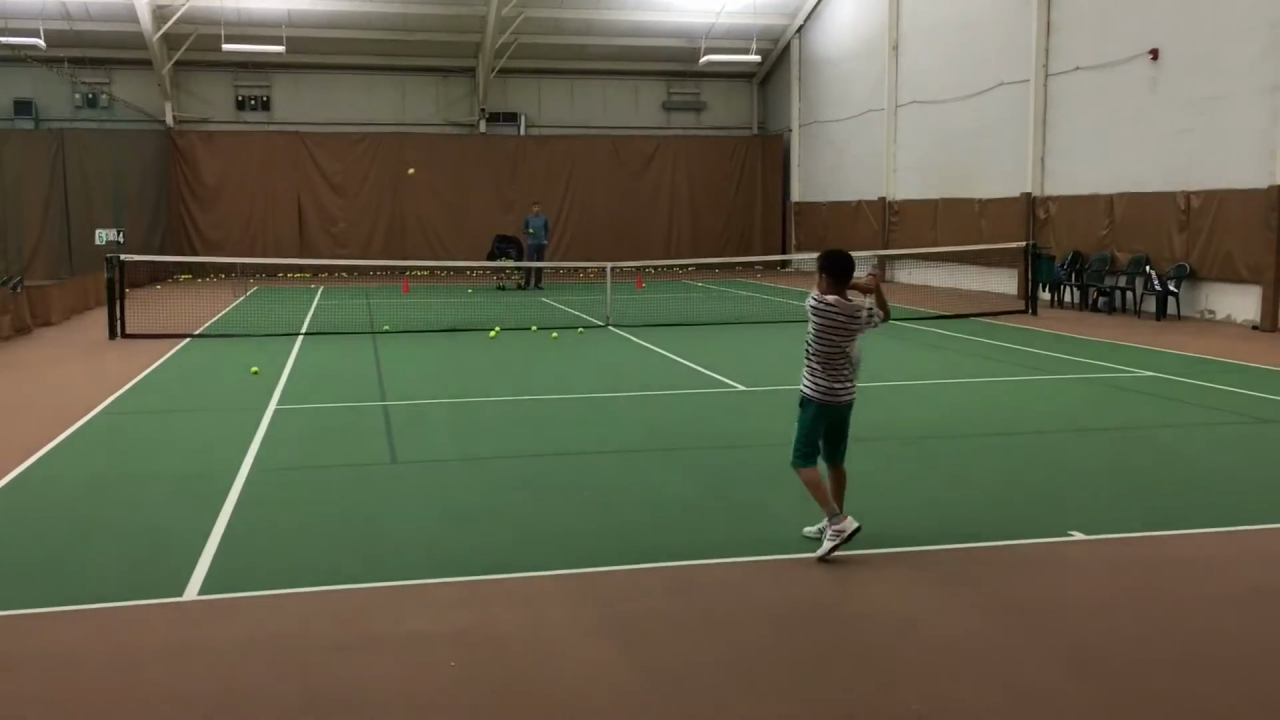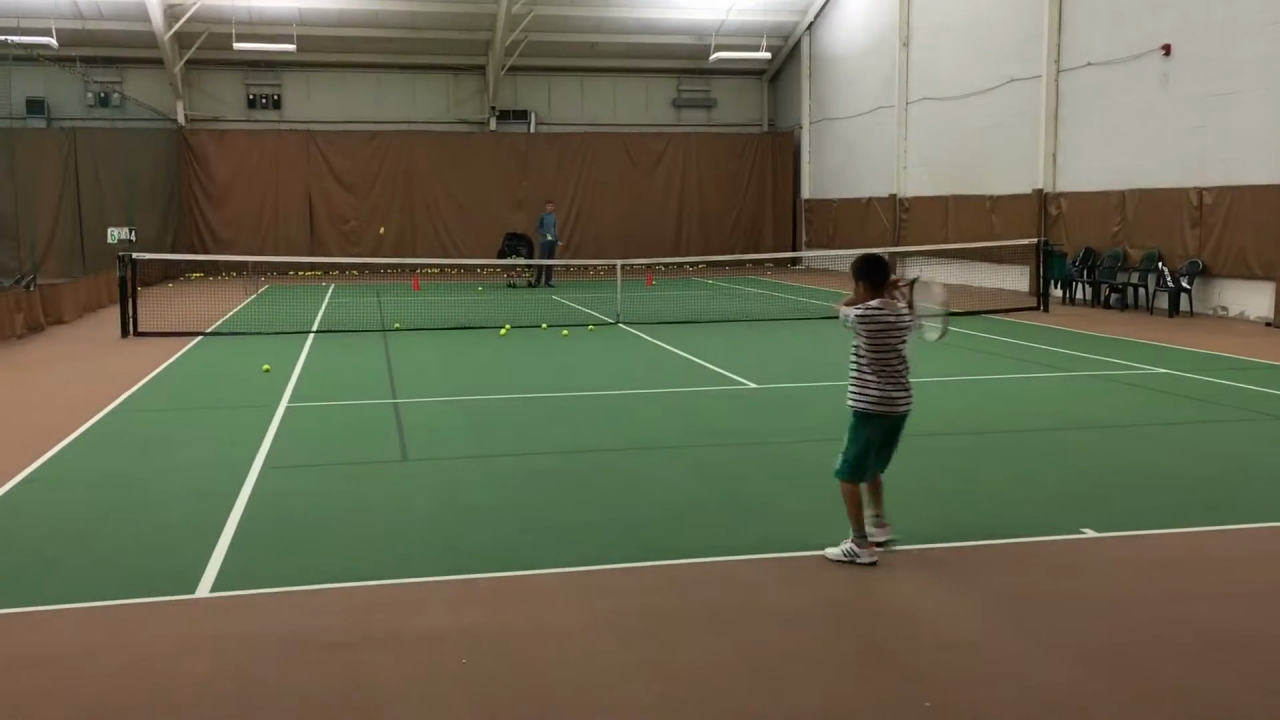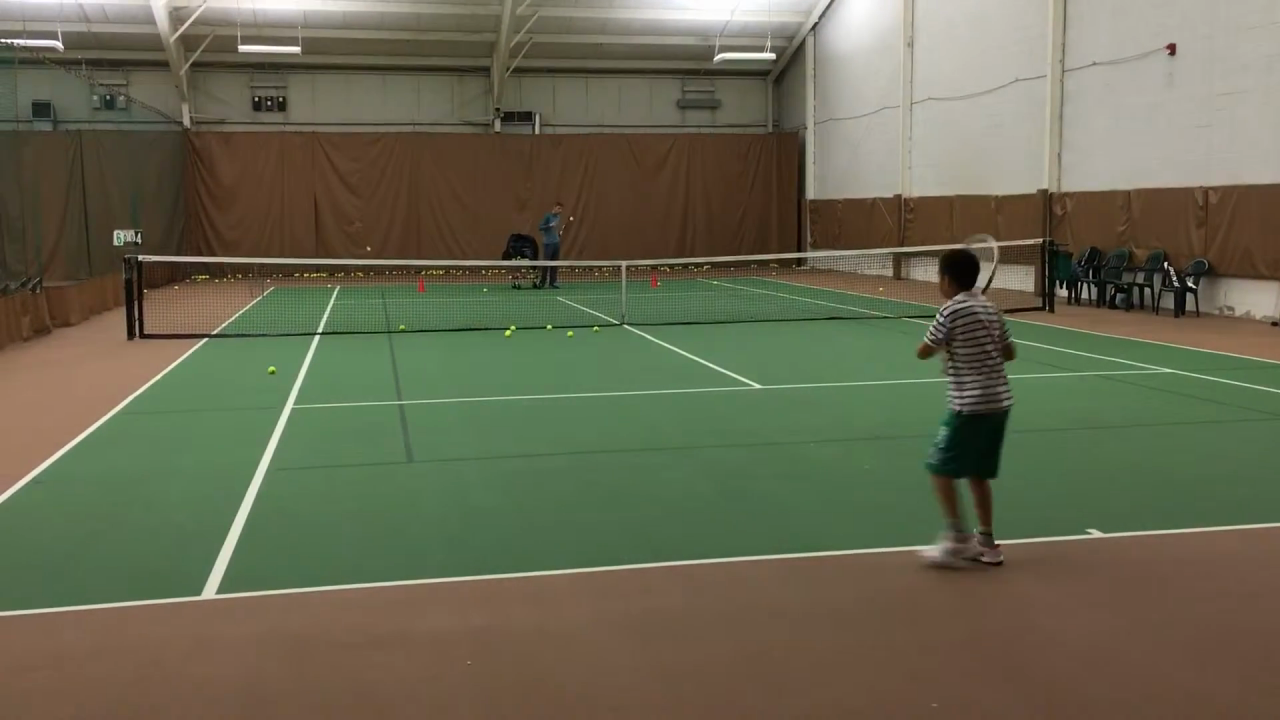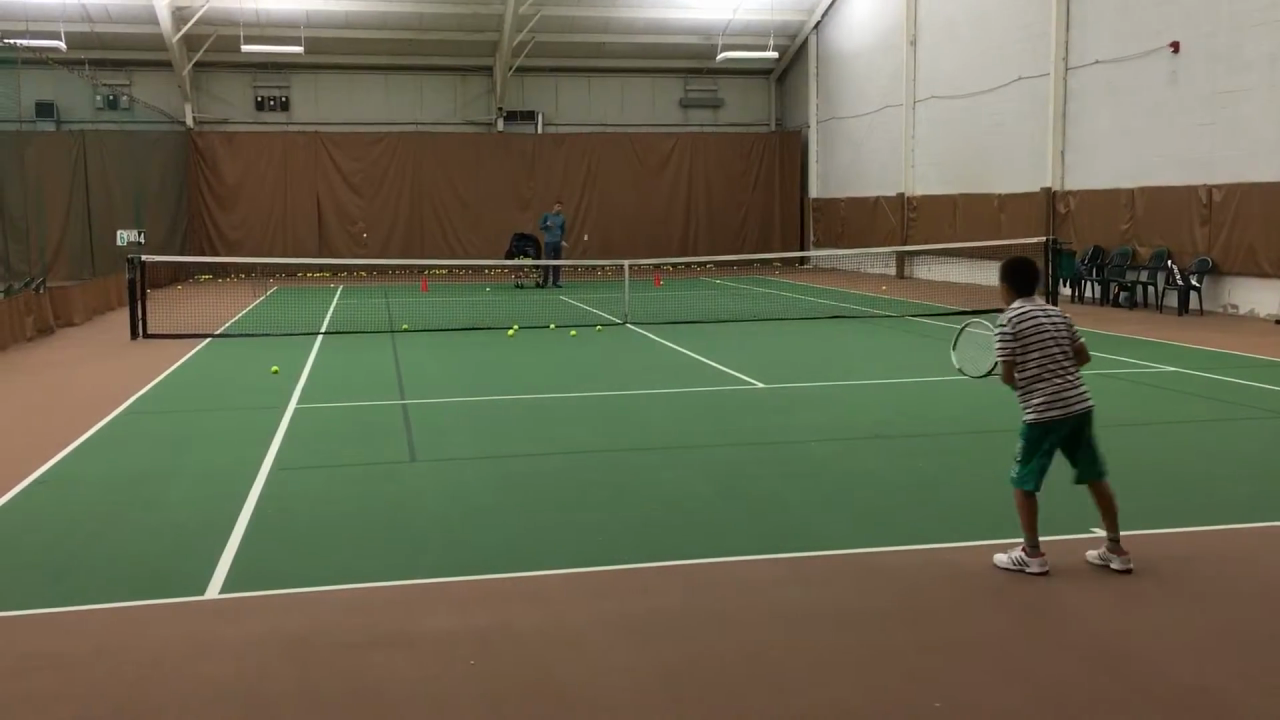
dt=0.4s
person 1, frame 1
left shoulder: (817, 305)
right shoulder: (861, 313)
left elbow: (821, 291)
right elbow: (884, 314)
left wrist: (858, 286)
right wrist: (875, 288)
left hip: (817, 395)
right hip: (844, 395)
left knee: (804, 461)
right knee: (835, 461)
left ankle: (839, 521)
right ankle: (834, 521)
person 1, frame 2
left shoulder: (864, 315)
right shoulder: (902, 313)
left elbow: (842, 308)
left wrist: (861, 294)
right wrist: (891, 289)
left hip: (872, 406)
right hip: (899, 404)
left knee: (848, 473)
right knee: (869, 465)
left ankle: (861, 545)
right ankle: (878, 522)
person 1, frame 3
left shoulder: (951, 312)
right shoulder: (990, 309)
left elbow: (924, 353)
right elbow: (1009, 353)
left wrist: (945, 348)
left hip: (972, 405)
right hip: (999, 402)
left knee: (940, 468)
right knee: (977, 472)
left ankle: (957, 538)
right ankle: (984, 541)
person 1, frame 4
left shoulder: (1009, 320)
right shoulder: (1057, 314)
left elbow: (1008, 376)
right elbow: (1084, 356)
left wrist: (1020, 384)
left hip: (1044, 412)
right hip: (1079, 404)
left knee: (1023, 483)
right knee: (1094, 477)
left ankle: (1032, 554)
right ankle: (1115, 550)
